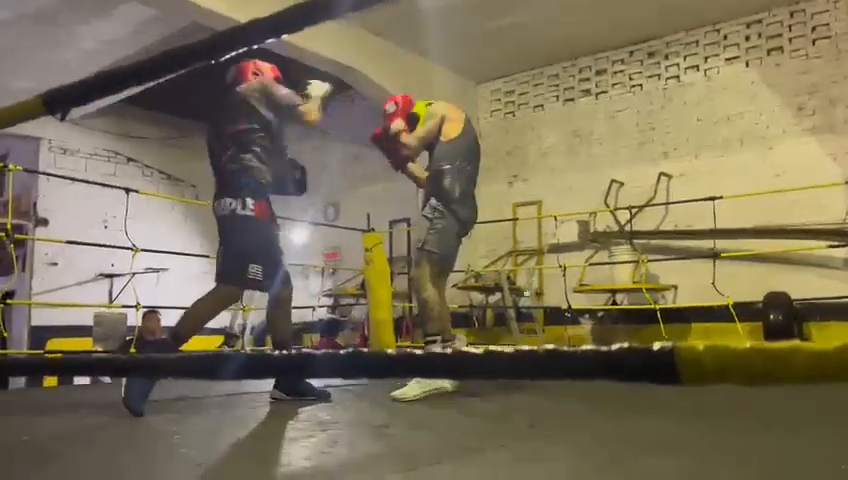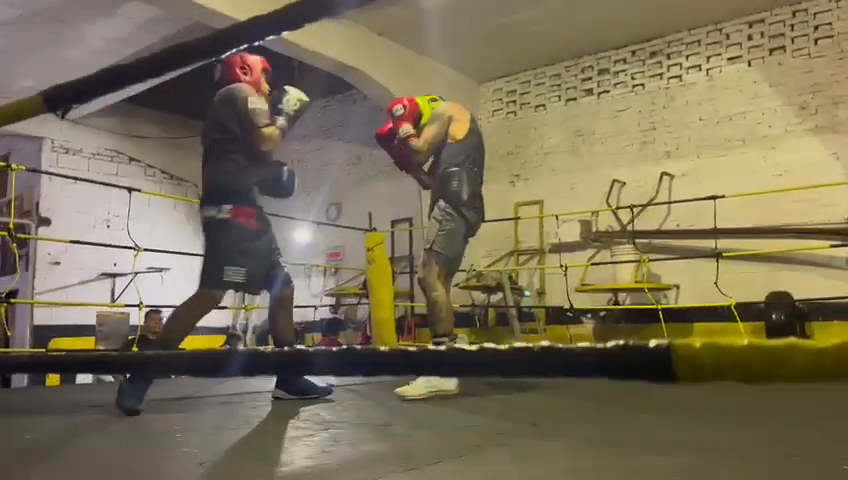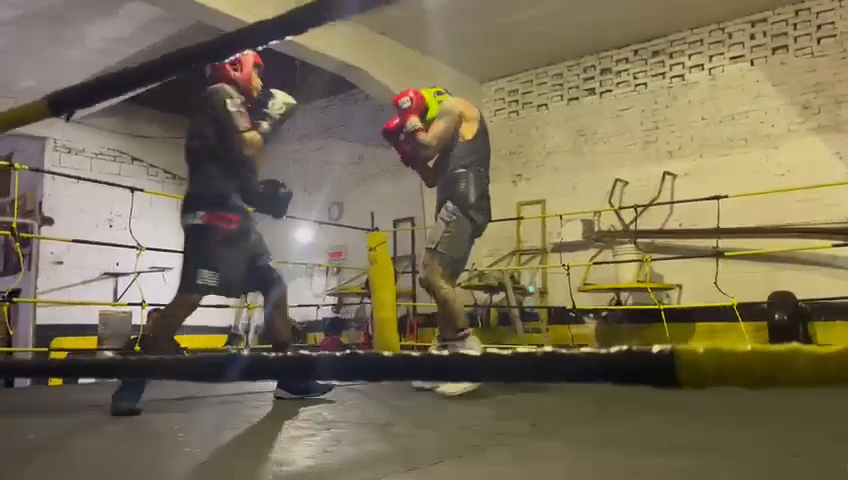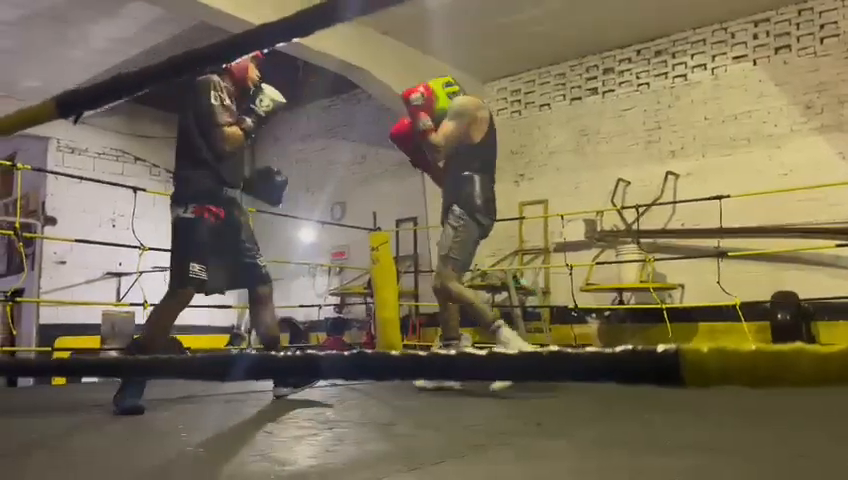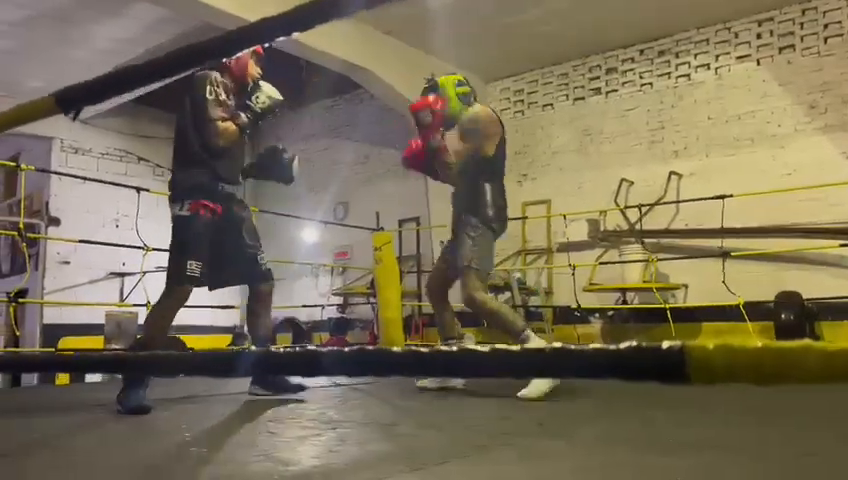
dt=0.1s
person 1, frame 1
left shoulder: (224, 115)
right shoulder: (260, 88)
right elbow: (309, 118)
left wrist: (279, 172)
right wrist: (316, 93)
left hip: (241, 201)
right hip: (247, 199)
left knee: (281, 287)
right knee: (230, 289)
left ankle: (287, 377)
person 1, frame 2
left shoulder: (227, 105)
right shoulder: (238, 94)
right elbow: (267, 141)
left wrist: (270, 179)
right wrist: (286, 112)
left hip: (242, 208)
right hip: (230, 206)
left knee: (283, 287)
right knee: (212, 293)
left ankle: (288, 377)
right ankle: (140, 376)
person 1, frame 3
left shoulder: (231, 103)
right shoulder: (221, 93)
right elbow: (248, 147)
left wrist: (259, 195)
right wrist: (270, 116)
left hip: (233, 212)
right hip: (212, 213)
left knee: (276, 289)
right knee: (190, 296)
left ankle: (289, 376)
right ankle: (133, 380)
person 1, frame 4
left shoulder: (232, 102)
right shoulder: (210, 85)
right elbow: (225, 141)
left wrist: (252, 182)
right wrist: (257, 114)
left hip: (228, 205)
right hip: (199, 204)
left knee: (261, 285)
right knee: (183, 291)
left ankle: (282, 374)
right ankle: (133, 381)
person 1, frame 5
left shoulder: (232, 99)
right shoulder: (207, 80)
right elbow: (219, 137)
left wrist: (257, 167)
right wrist: (253, 110)
left hip: (228, 202)
right hip: (198, 201)
left knee: (263, 282)
right knee: (180, 289)
left ankle: (264, 372)
right ankle: (135, 380)
person 2, frame 1
left shoulder: (441, 110)
right shoulder: (450, 141)
left elbow: (409, 147)
right elbow: (424, 179)
left wrist: (395, 121)
right wrist: (399, 159)
left hip: (447, 202)
right hip: (454, 207)
left knee: (422, 276)
right knee: (433, 285)
person 2, frame 2
left shoulder: (446, 110)
right shoulder: (450, 139)
left elbow: (420, 153)
right elbow: (427, 180)
left wrist: (402, 124)
right wrist: (396, 148)
left hip: (456, 204)
right hip: (455, 206)
left knee: (429, 276)
right knee: (438, 285)
person 2, frame 3
left shoulder: (454, 105)
right shoulder: (455, 136)
left elbow: (428, 147)
right elbow: (432, 177)
left wrist: (409, 117)
right wrist: (403, 143)
left hip: (462, 203)
right hip: (462, 206)
left knee: (432, 275)
right knee: (442, 283)
left ankle: (470, 353)
person 2, frame 4
left shoulder: (466, 106)
right shoulder: (456, 122)
left elbow: (436, 148)
right elbow: (444, 177)
left wrist: (420, 115)
right wrist: (412, 145)
left hip: (468, 208)
right hip: (460, 209)
left knee: (445, 283)
right knee: (446, 284)
left ankle: (512, 342)
person 2, frame 5
left shoulder: (477, 116)
right shoulder: (461, 129)
left elbow: (452, 168)
right elbow: (453, 174)
left wrist: (429, 130)
right wrist: (425, 161)
left hip: (481, 216)
right hip: (467, 217)
left knee: (474, 294)
right knee: (435, 287)
